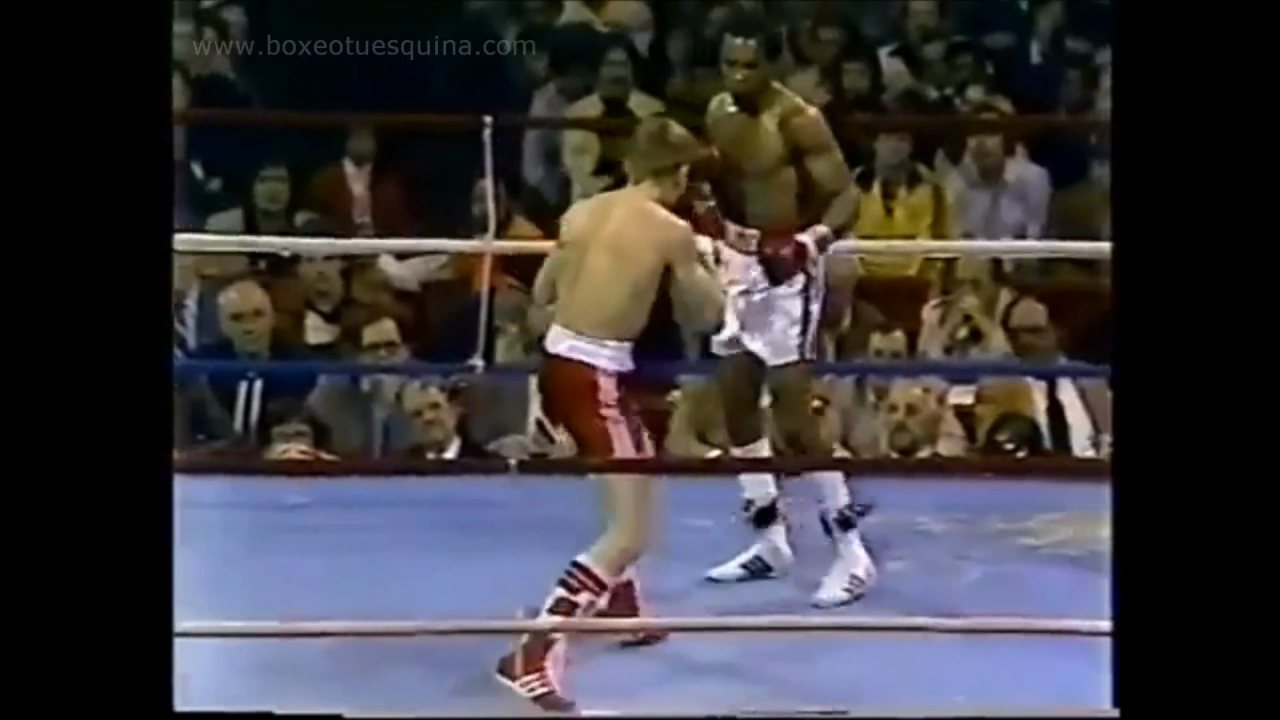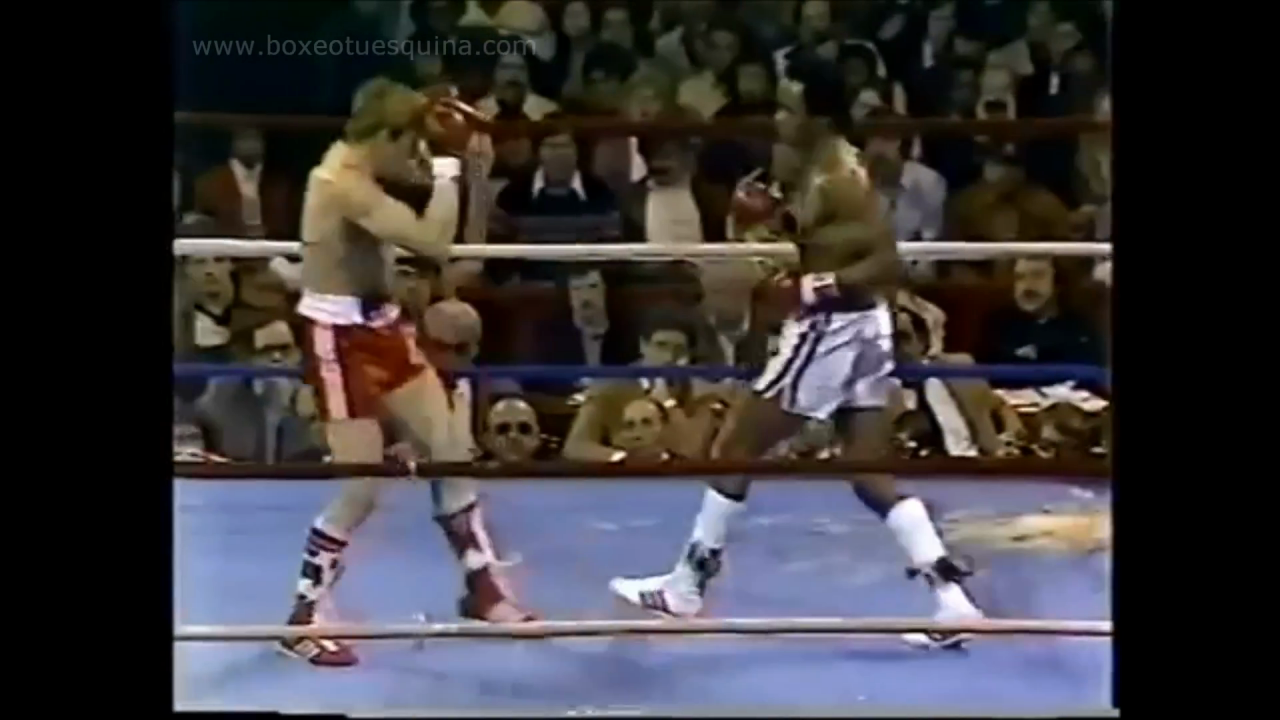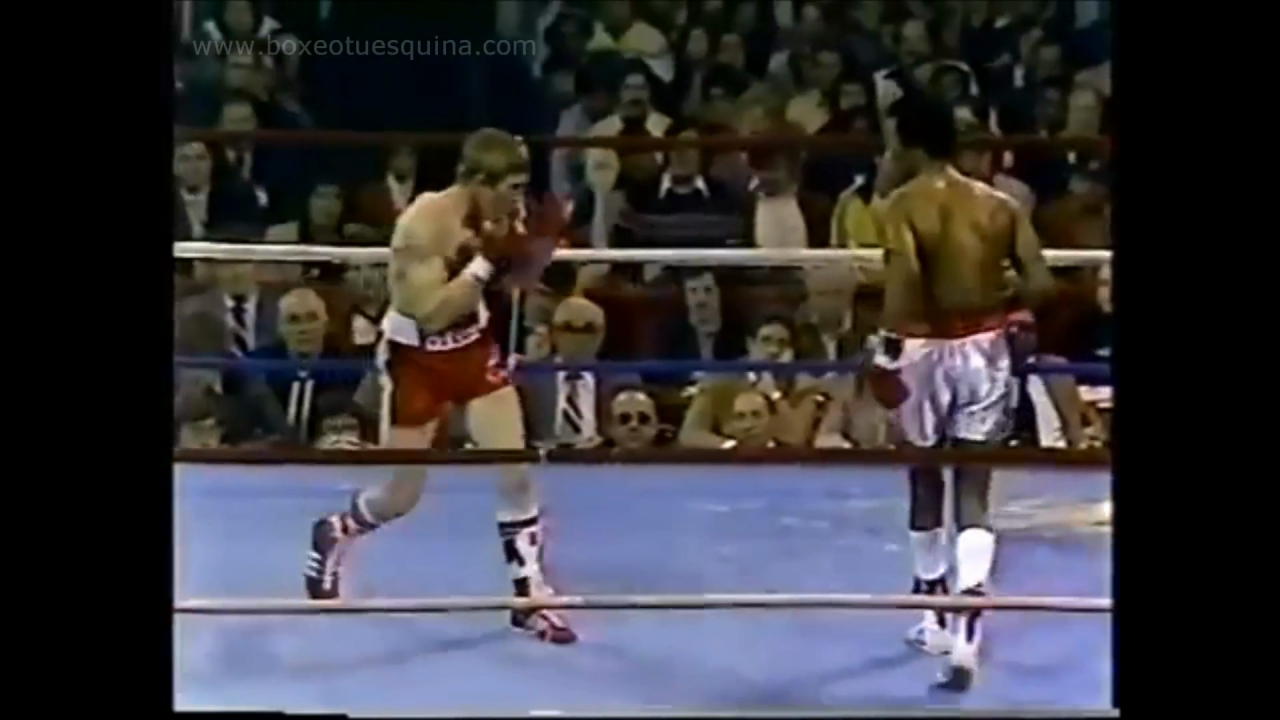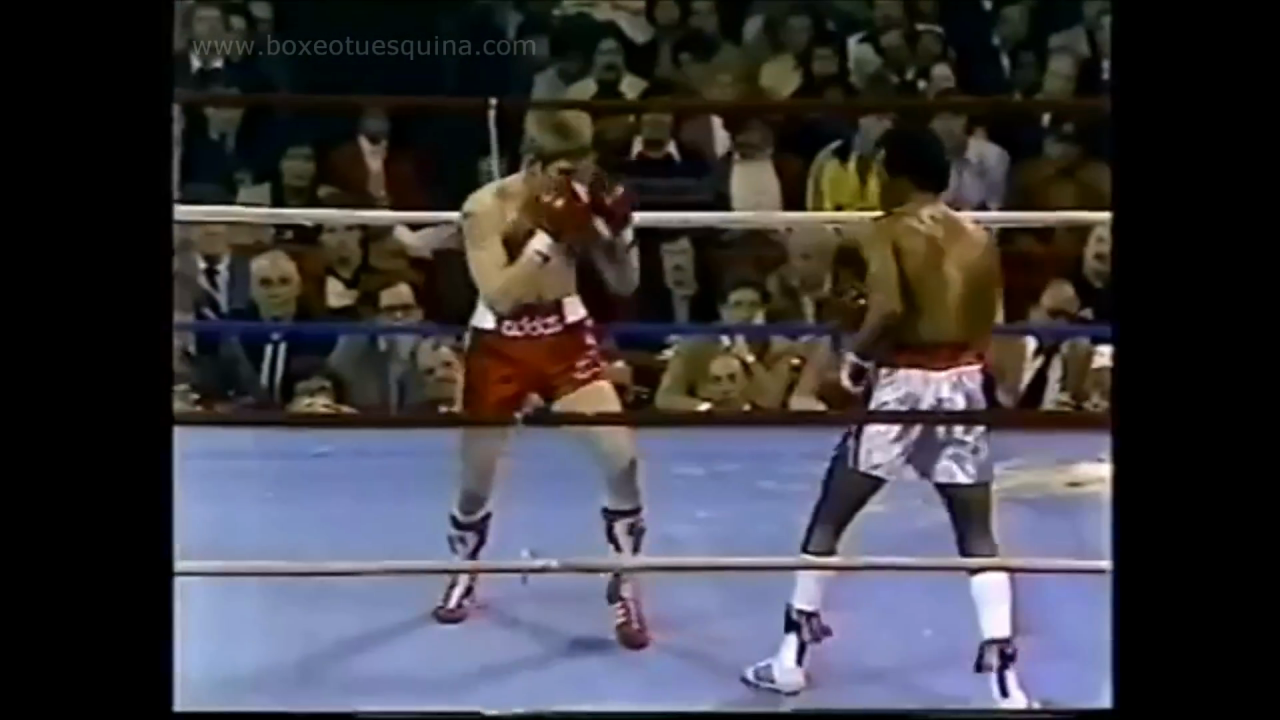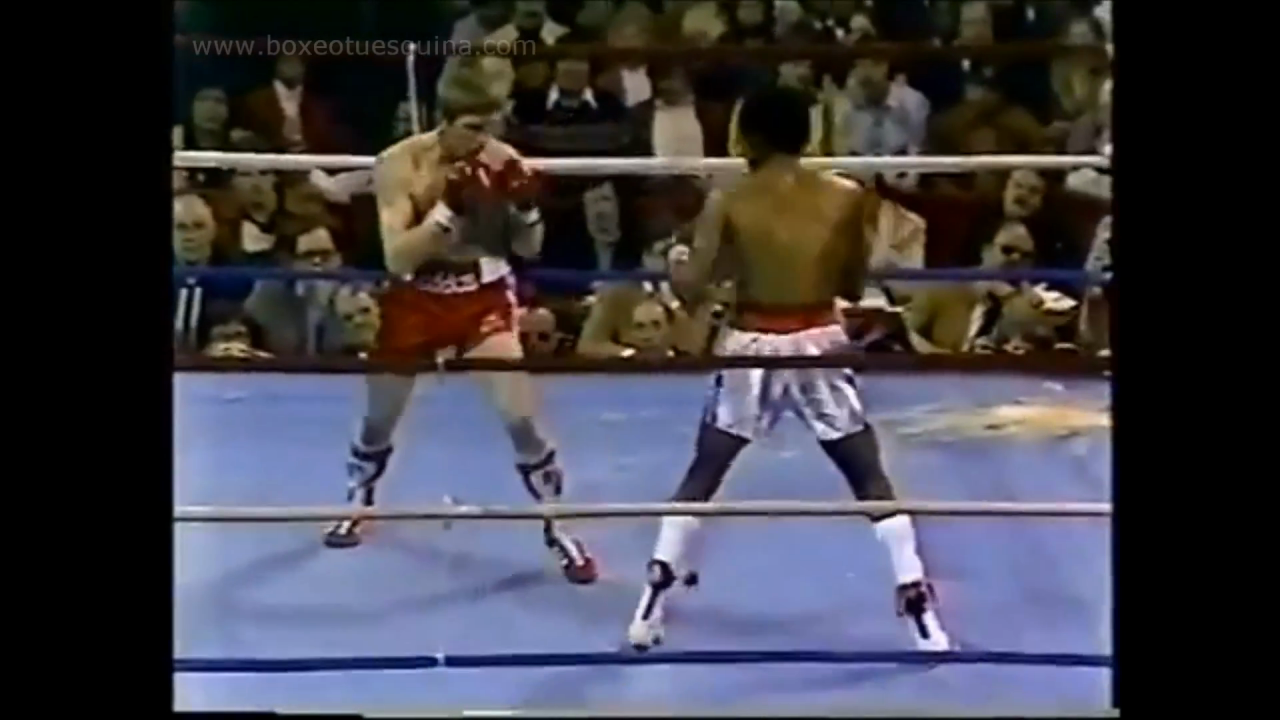
dt=1s
person 1, frame 1
left shoulder: (800, 120)
right shoulder: (717, 112)
left elbow: (843, 196)
left wrist: (809, 244)
left hip: (787, 268)
right hip: (739, 262)
left knee: (795, 416)
right knee: (736, 406)
right ankle: (769, 541)
person 1, frame 2
left shoulder: (838, 178)
right shoulder: (832, 164)
left elbow: (887, 264)
left wrist: (812, 288)
right wrist: (774, 213)
left hip: (833, 330)
right hip: (862, 328)
left knee: (735, 451)
right knee: (872, 478)
left ankle: (685, 588)
right ankle: (952, 596)
person 1, frame 3
left shoulder: (900, 205)
right shoulder: (999, 205)
left elbow: (904, 275)
right elbow: (1040, 285)
left wrist: (884, 354)
left hip: (926, 350)
right hip: (984, 348)
left knee: (924, 484)
right knee: (973, 494)
left ankle: (937, 616)
right ankle: (967, 628)
person 1, frame 4
left shoulder: (888, 232)
right shoulder: (980, 240)
left elbow: (889, 309)
right elbow: (984, 329)
left wrist: (854, 362)
left hip: (903, 383)
right hip: (962, 383)
left knee: (829, 518)
right knee: (977, 537)
left ankle: (792, 657)
right ankle: (1005, 679)
person 1, frame 5
left shoulder: (729, 201)
right shoulder: (845, 196)
left elbow: (691, 286)
right elbow: (853, 287)
left wrist: (678, 263)
left hip: (752, 347)
right hip: (818, 346)
left knee: (700, 480)
right knee: (873, 486)
left ankle: (649, 609)
right ankle: (924, 622)
person 2, frame 1
left shoulder: (579, 213)
right shoulder: (671, 231)
left elbow: (544, 294)
right elbow: (709, 318)
right wrist: (704, 252)
left hip: (560, 363)
right hip: (599, 376)
left knee: (638, 473)
right knee: (629, 532)
right ankle: (534, 652)
person 2, frame 2
left shoulder: (363, 164)
right shoulder: (341, 183)
right elbow: (434, 244)
left wrist: (438, 148)
right wrist: (446, 161)
left hip: (382, 323)
right hip: (340, 337)
left knee: (450, 456)
right knee: (362, 491)
left ankle: (486, 592)
right ankle: (305, 614)
person 2, frame 3
left shoulder: (491, 213)
right shoulder: (423, 223)
left elbow: (526, 276)
right elbow: (431, 314)
left wrist: (537, 239)
right wrist: (487, 261)
left hip: (474, 345)
right hip: (415, 353)
left knee: (516, 475)
right knee: (402, 496)
left ankle: (532, 597)
right ankle: (335, 534)
person 2, frame 4
left shoulder: (578, 198)
right shoulder: (486, 207)
left elbow: (625, 284)
right elbow: (498, 295)
left wrist: (619, 232)
right wrist: (549, 238)
left hip: (565, 338)
right hip: (499, 346)
left knee: (621, 459)
right knee: (475, 482)
left ankle: (623, 590)
right ankle: (463, 577)
person 2, frame 5
left shoulder: (503, 161)
right shoulder: (399, 163)
left elbow: (527, 248)
right elbow: (398, 257)
left wrist: (526, 208)
right wrist: (448, 208)
left hip: (484, 295)
right hip: (416, 297)
left knee: (521, 417)
right knee: (378, 419)
left ankle: (558, 529)
right ankle: (357, 505)
